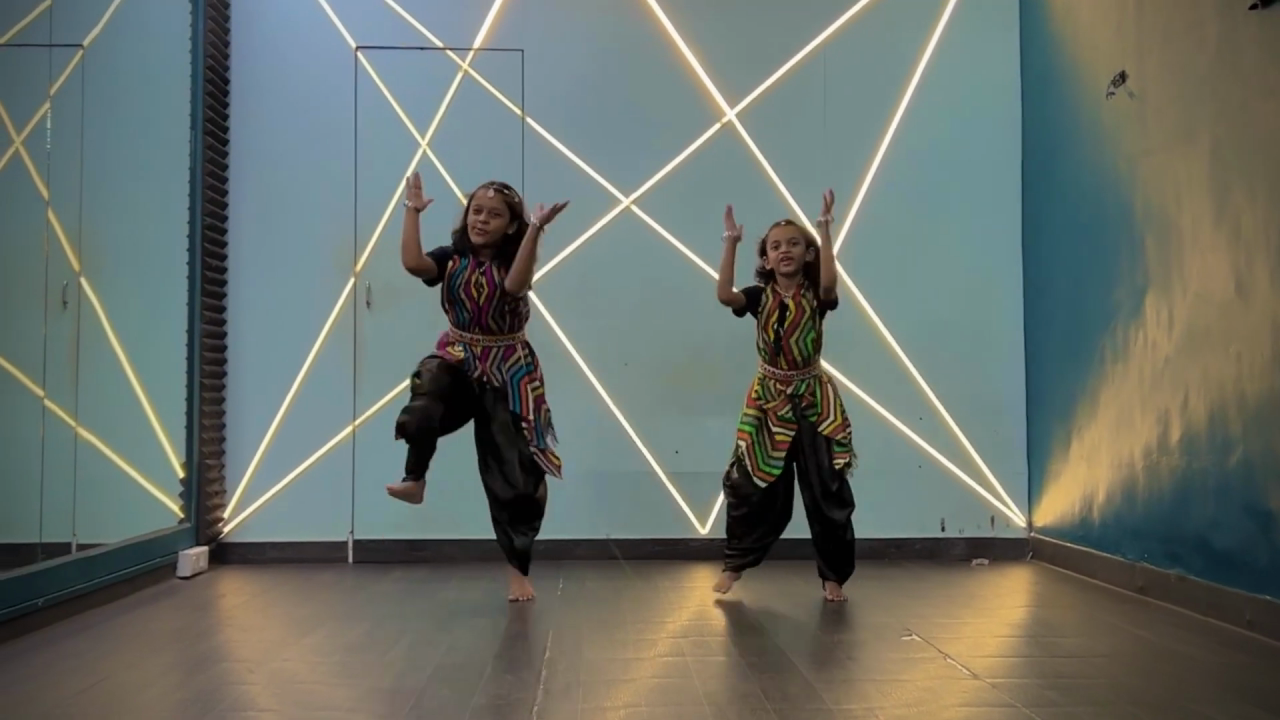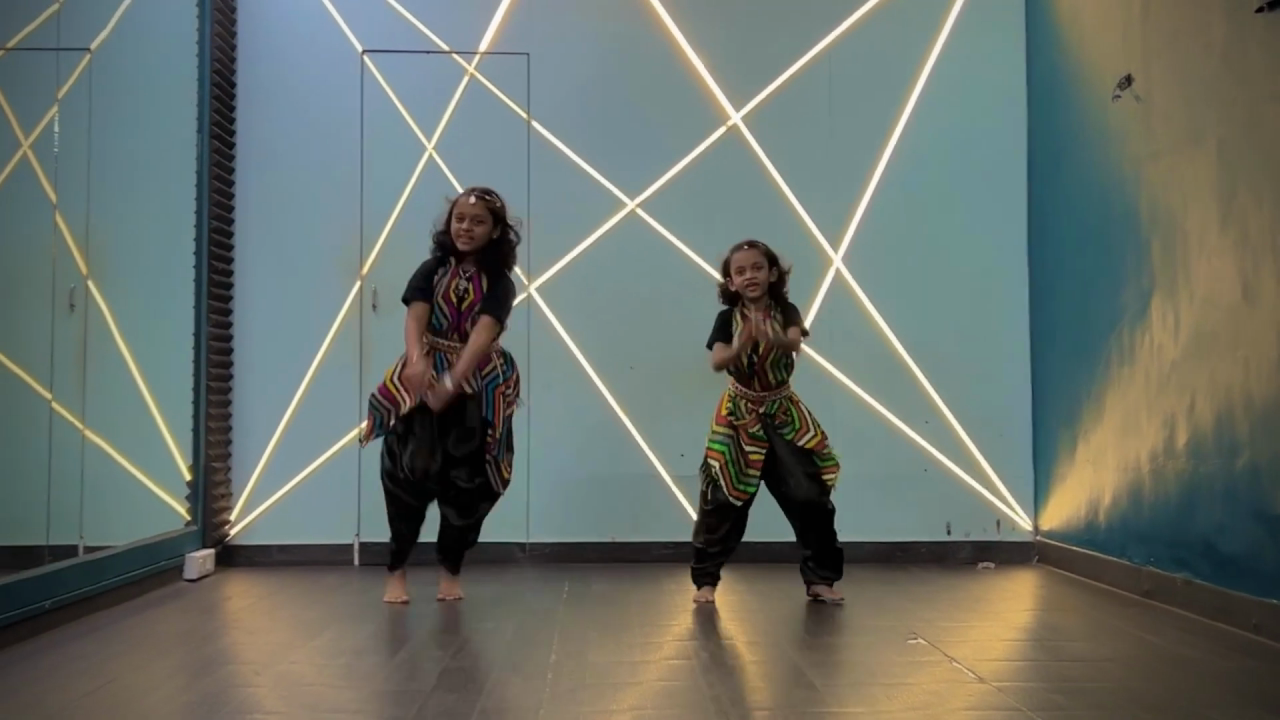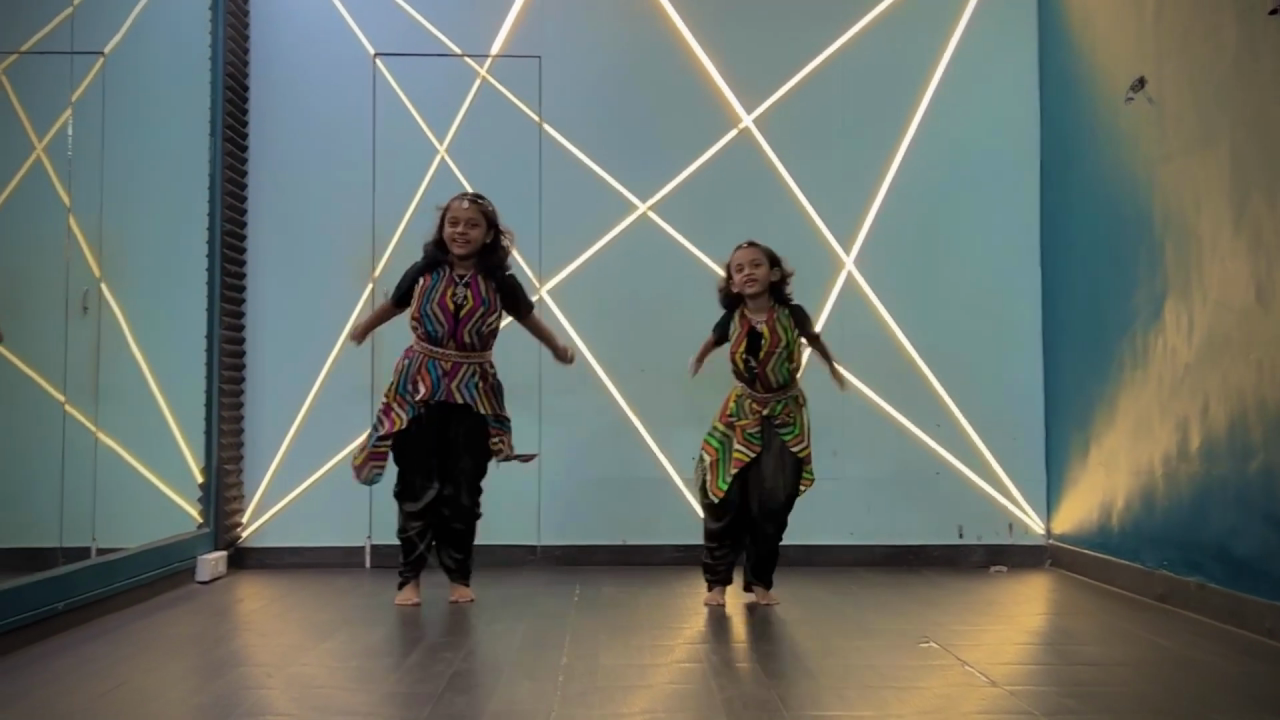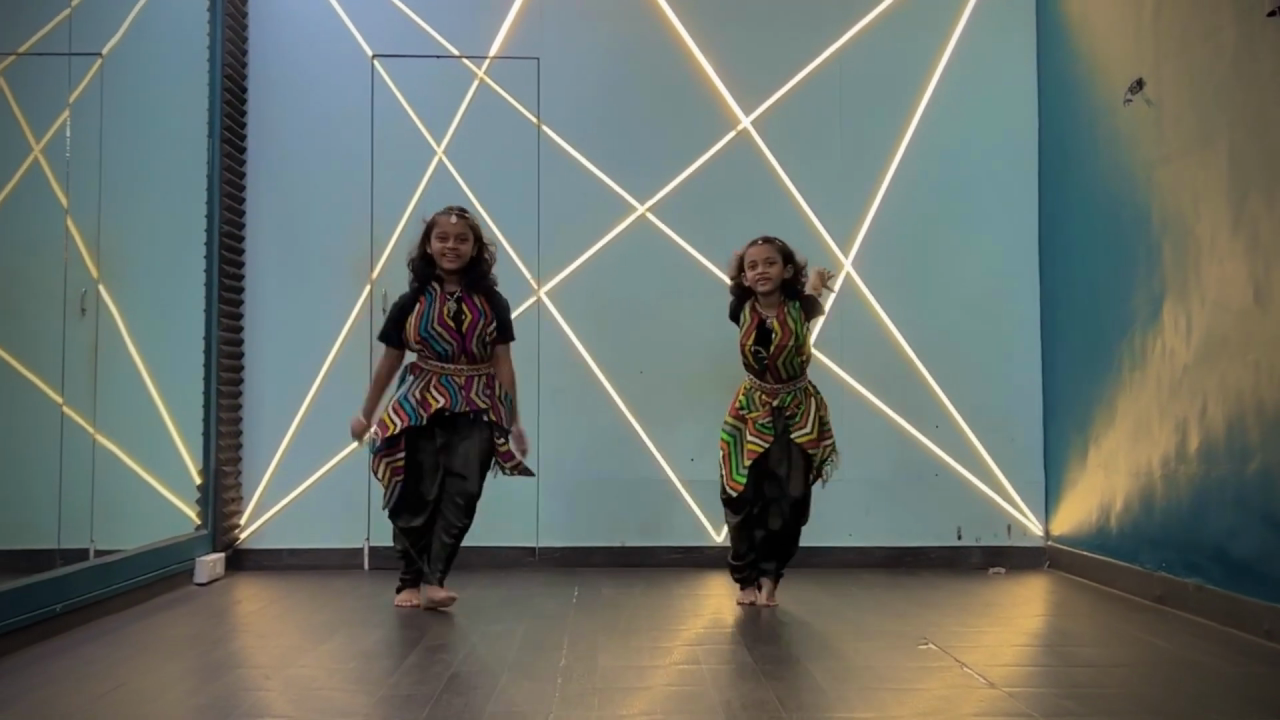
dt=0.2s
person 1, frame 1
left shoulder: (516, 261)
right shoulder: (452, 258)
left elbow: (516, 284)
right elbow: (413, 264)
left wrist: (535, 231)
right wrist: (413, 213)
left hip: (507, 372)
right hip: (455, 360)
left knee: (514, 473)
right knee: (426, 403)
left ankle: (518, 569)
right ankle: (414, 479)
person 1, frame 2
left shoulder: (497, 280)
right shoulder: (431, 270)
left elbow: (485, 335)
right elbow: (413, 321)
left wrist: (455, 377)
right wrist: (415, 359)
left hip: (477, 385)
right hip: (425, 375)
left knee: (466, 481)
right knee: (410, 472)
left ankle: (449, 570)
right ankle: (397, 569)
person 1, frame 3
left shoulder: (499, 283)
right shoulder: (422, 275)
left elbow: (527, 316)
right elbow: (393, 304)
left wrist: (557, 348)
right wrist: (363, 328)
left hip: (471, 394)
right hip: (419, 389)
left knee: (461, 490)
right knee: (417, 487)
left ankle: (459, 576)
right ankle: (410, 578)
person 1, frame 4
left shoulder: (489, 297)
right shoulder: (413, 297)
left elbow: (503, 360)
right elbow: (389, 357)
left wrist: (512, 420)
right wrist: (367, 411)
left hip: (479, 402)
right hip: (424, 406)
left knee: (461, 489)
right knee: (418, 496)
left ankle: (435, 581)
right ankle: (411, 582)
person 2, frame 1
left shoulder: (816, 295)
right shoulder: (757, 296)
left elbow: (832, 292)
right elbow: (724, 296)
left wrist: (825, 234)
right wrist: (731, 244)
left hip: (813, 400)
right hip: (769, 400)
left knee: (828, 492)
right knee: (751, 487)
left ankle: (833, 575)
right ankle: (735, 564)
person 2, frame 2
left shoulder: (785, 311)
right shoulder: (726, 320)
left elbow: (794, 341)
right elbow: (717, 362)
left wrist: (767, 331)
right wrist: (742, 340)
left hip: (782, 414)
right hip: (738, 418)
left knee: (809, 498)
right knee: (723, 502)
left ankle: (820, 578)
right ankle: (706, 579)
person 2, frame 3
left shoulder: (792, 315)
right shoulder: (730, 321)
left elbow: (813, 338)
right elbow: (713, 341)
left wrist: (832, 366)
right wrist: (700, 356)
left hip: (785, 418)
right hip: (740, 416)
left knee: (772, 502)
right knee: (724, 499)
left ankle: (760, 580)
right ankle: (717, 581)
person 2, frame 4
left shoulder: (801, 308)
right shoulder: (741, 310)
left hip: (797, 409)
right hip: (753, 409)
left knee: (790, 495)
right knee: (745, 495)
left ankle: (771, 574)
right ankle: (748, 579)
